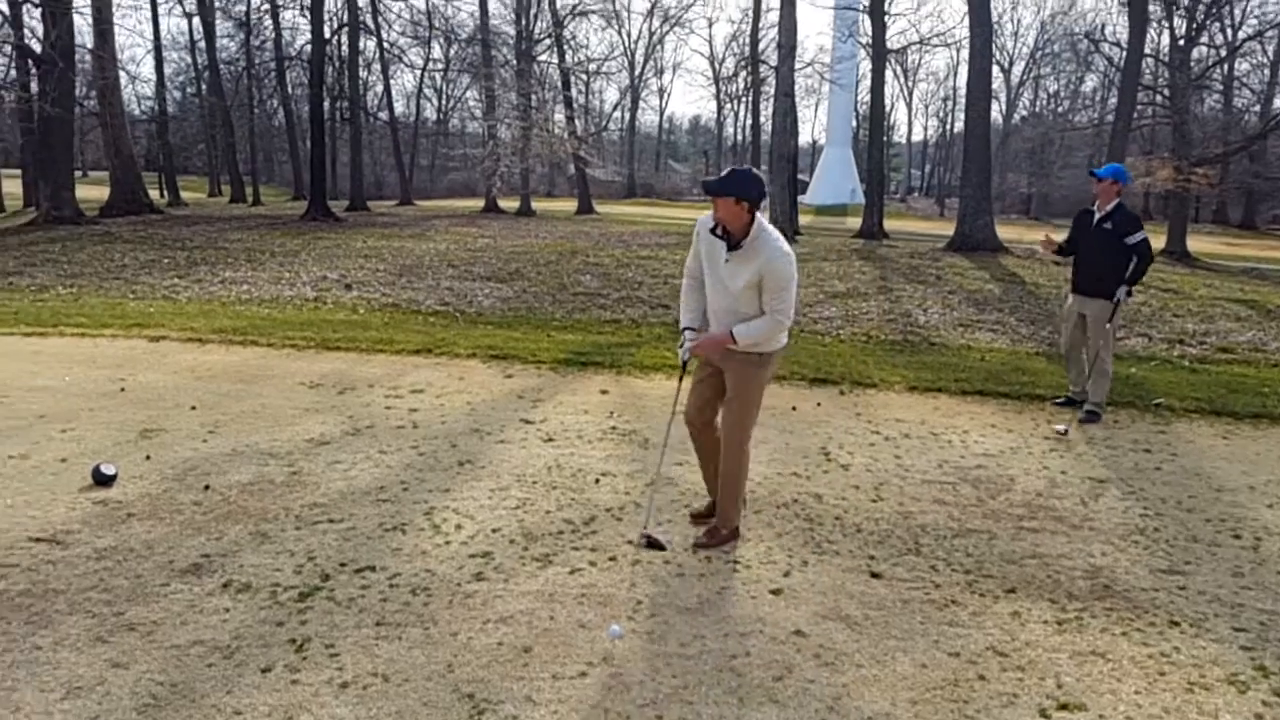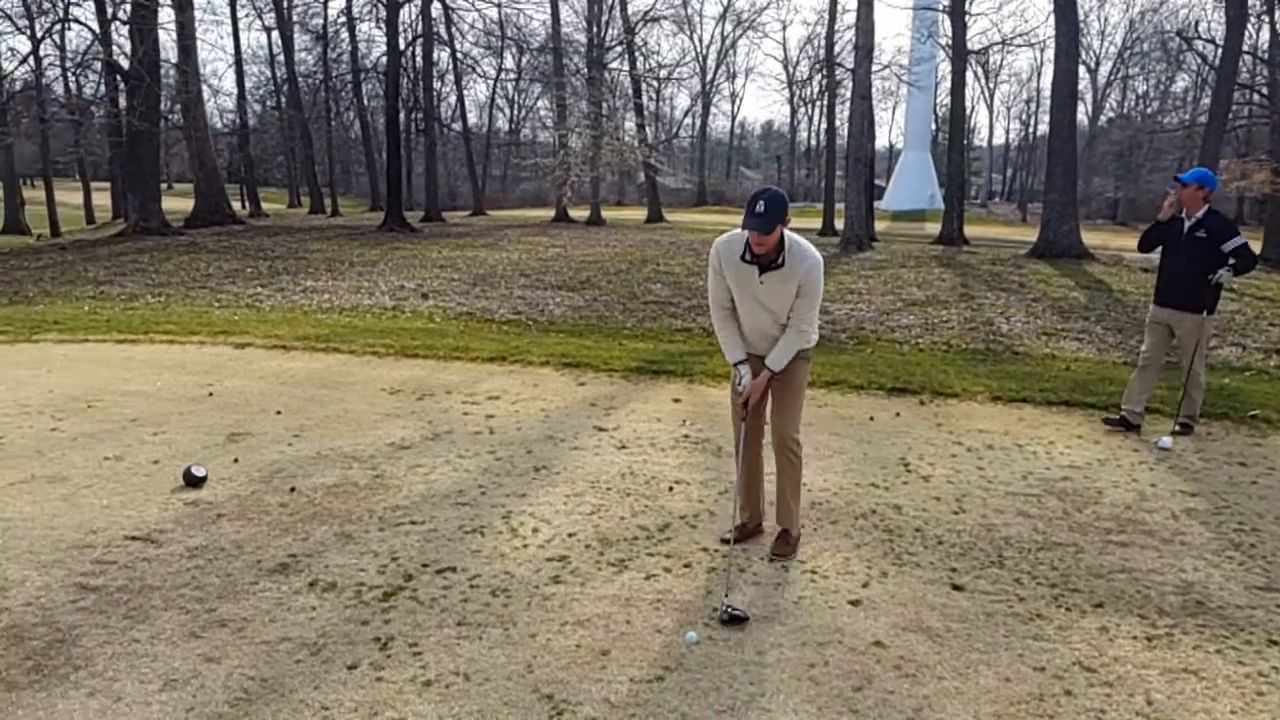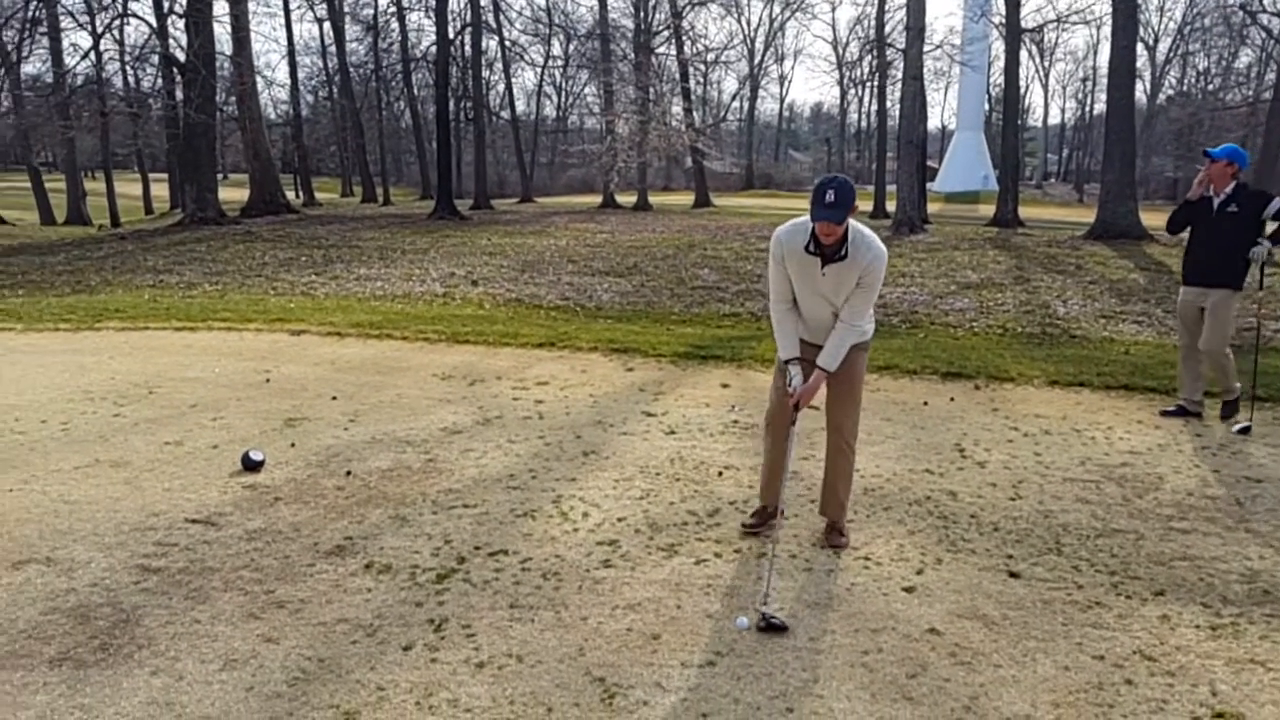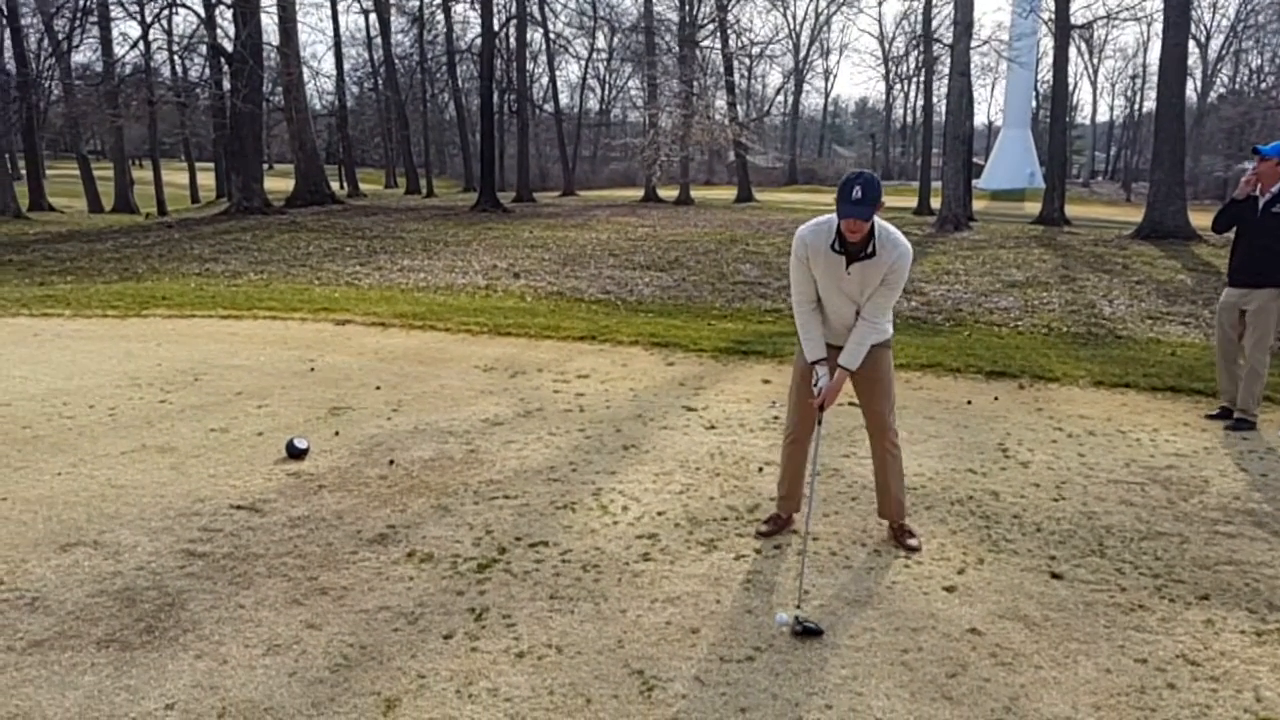
dt=0.7s
person 1, frame 1
left shoulder: (775, 255)
right shoulder: (706, 226)
left elbow: (779, 320)
right elbow: (693, 279)
left wrist: (725, 339)
right wrist: (690, 328)
left hip: (756, 354)
right hip: (717, 344)
left knee: (734, 437)
right knee: (697, 417)
left ankle: (727, 523)
right ankle: (721, 495)
person 1, frame 2
left shoulder: (807, 261)
right shoulder: (723, 250)
left elbow: (801, 328)
right elbow: (721, 310)
left wrist: (766, 375)
right wrist: (740, 365)
left hip: (792, 355)
right hip: (748, 353)
left knee: (785, 436)
right knee: (746, 437)
left ankle: (789, 526)
right ankle: (750, 517)
person 1, frame 3
left shoulder: (872, 253)
right shoulder: (785, 239)
left elbow: (851, 321)
right elbow: (781, 304)
left wrist: (819, 377)
right wrist: (792, 363)
left hip: (849, 345)
right hip: (799, 339)
left knee: (842, 431)
right knee: (776, 418)
left ankle: (835, 517)
right ankle: (768, 505)
person 1, frame 4
left shoulder: (898, 250)
right shoulder: (808, 238)
left elbow: (872, 319)
right elbow: (804, 305)
left wrist: (841, 376)
right wrist: (819, 364)
left hip: (871, 344)
right hip: (817, 340)
left knee: (883, 430)
right knee: (797, 428)
left ankle: (896, 520)
right ankle: (785, 509)
person 2, frame 1
left shoulder: (1127, 220)
right shoulder: (1083, 216)
left elbow: (1145, 256)
right elbow: (1071, 248)
left wrist: (1127, 285)
right wrist: (1056, 248)
left hip: (1104, 299)
right hip: (1077, 294)
left knee: (1099, 353)
right knee: (1072, 346)
left ankle: (1094, 405)
right ankle: (1079, 393)
person 2, frame 2
left shoulder: (1220, 225)
right shoulder: (1172, 221)
left elbow: (1248, 258)
right elbow: (1143, 246)
left wrist: (1230, 270)
right wrist: (1162, 218)
left hip: (1195, 311)
right hip: (1161, 306)
left knee: (1193, 368)
right knee: (1148, 360)
left ankle: (1187, 418)
right ankle: (1131, 415)
person 2, frame 3
left shoulder: (1251, 199)
right shoulder: (1201, 199)
right elbow: (1173, 227)
right wrist: (1192, 196)
left hip: (1224, 288)
right hip: (1191, 286)
left knee: (1213, 345)
right knee: (1188, 346)
left ankle: (1231, 394)
right ankle: (1190, 402)
person 2, frame 4
right shoulder: (1248, 198)
right elbow: (1219, 226)
right wrist: (1239, 195)
right hip: (1235, 286)
left knee: (1255, 353)
right knee: (1225, 348)
left ankle: (1246, 413)
right ankle: (1230, 403)
